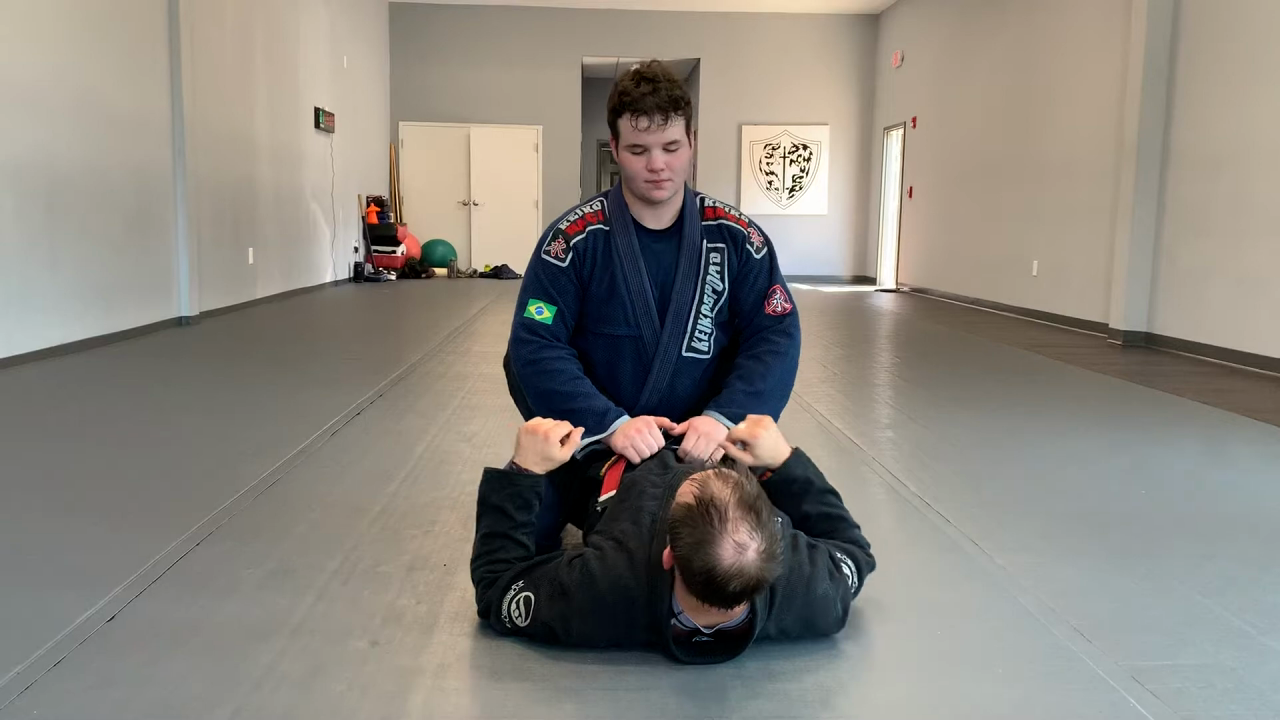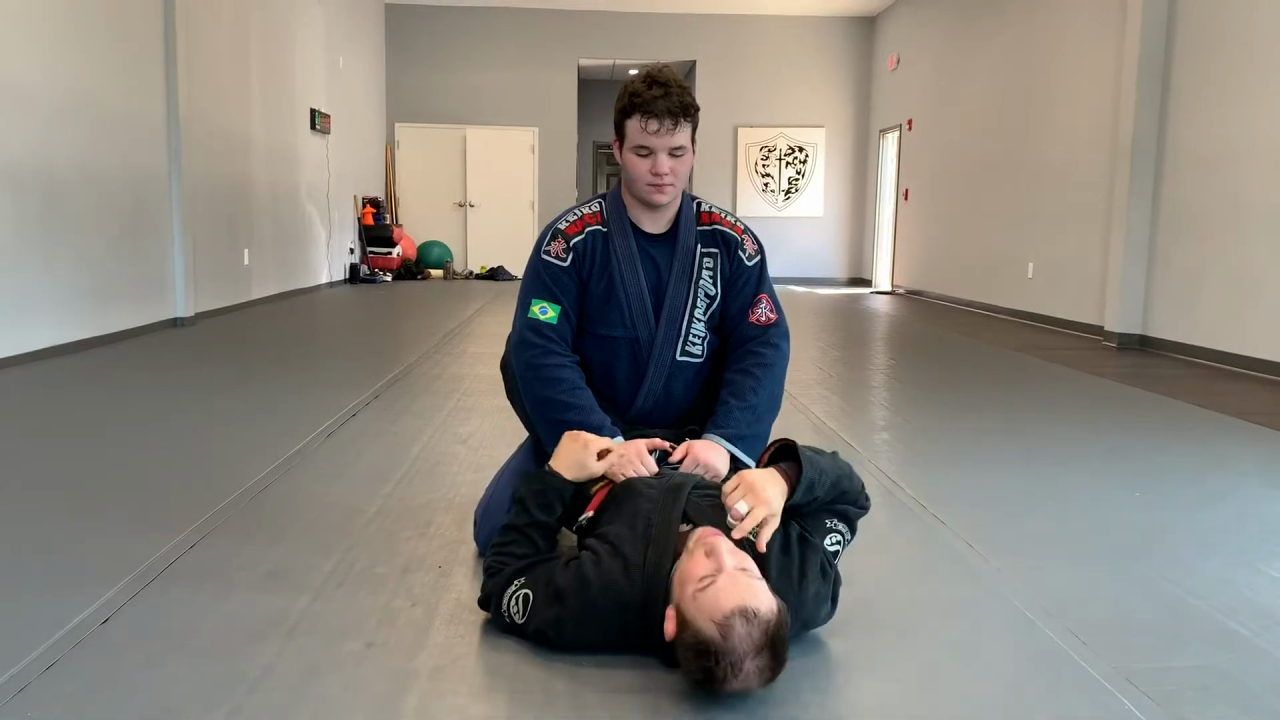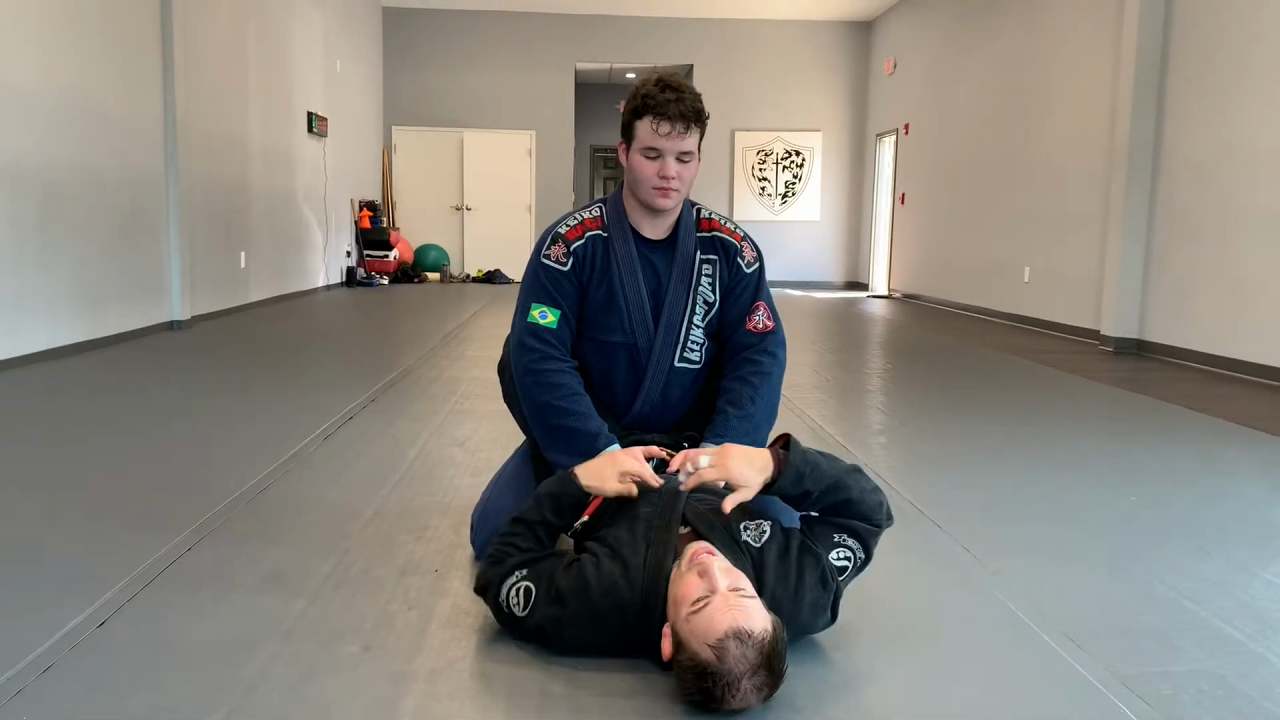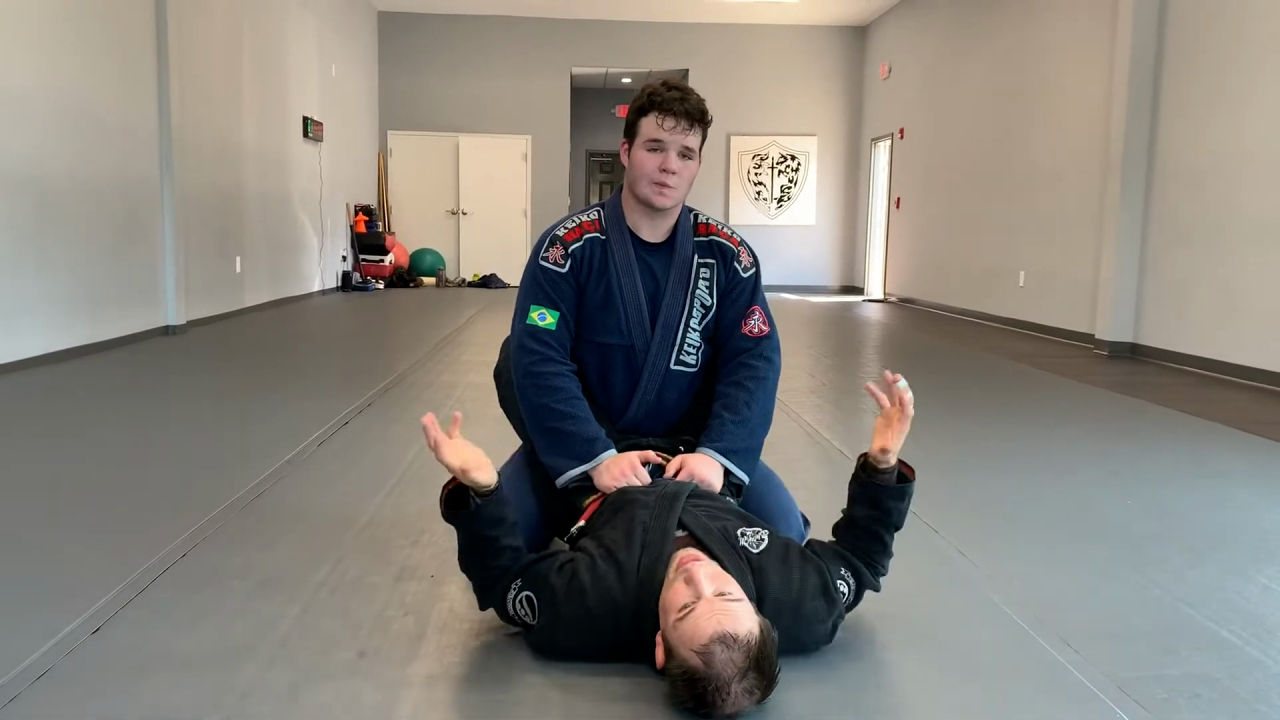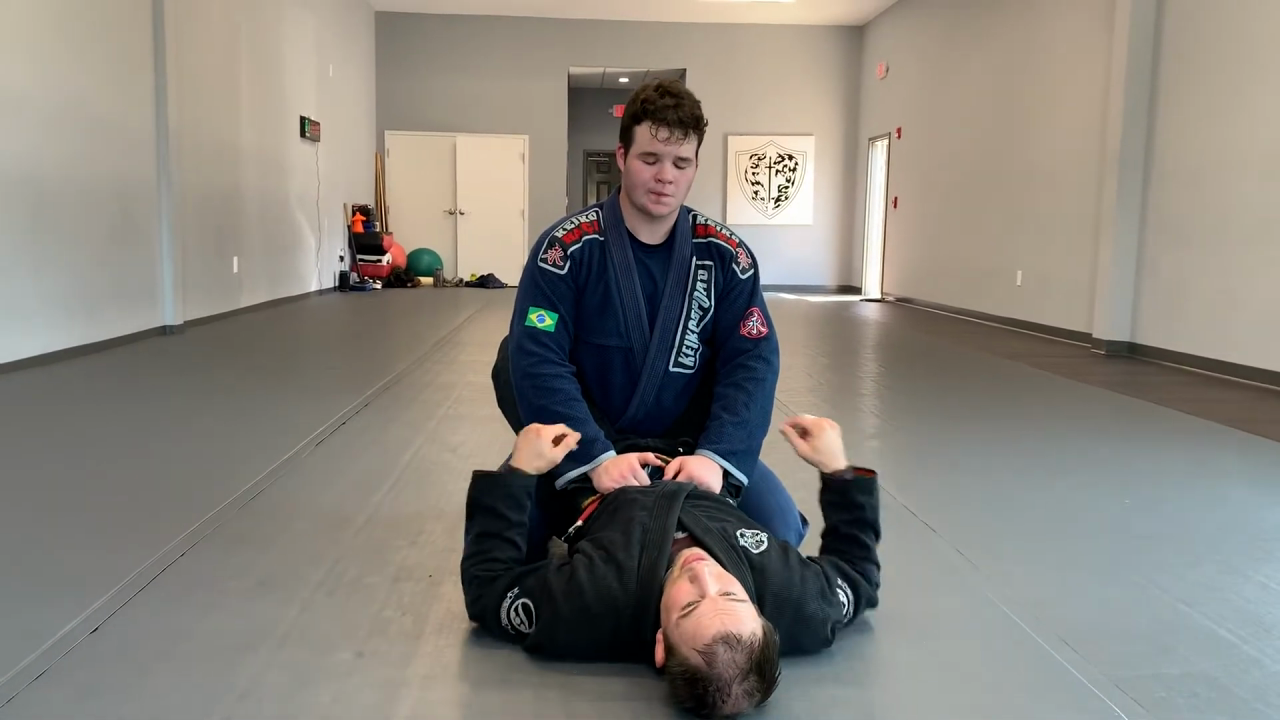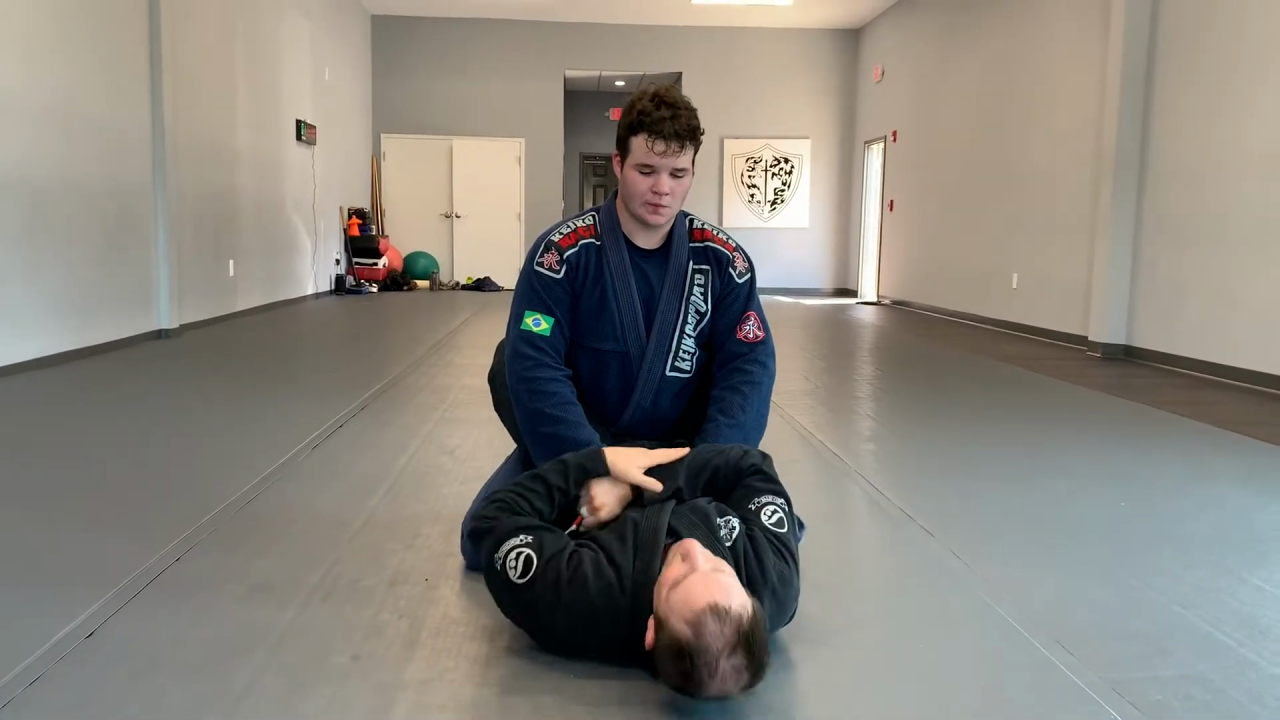
dt=0.7s
person 1, frame 1
left shoulder: (736, 235)
right shoulder: (573, 238)
left elbow: (775, 342)
right elbow: (536, 352)
left wrist: (722, 419)
right wrist: (611, 424)
left hip: (700, 445)
right hip: (592, 439)
person 1, frame 2
left shoulder: (729, 241)
right shoulder: (572, 238)
left elbow: (762, 346)
right elbow: (539, 353)
left wrist: (723, 439)
right wrist: (603, 443)
left hip: (693, 440)
right hip: (585, 436)
right knee: (499, 530)
person 1, frame 3
left shoulder: (731, 247)
right shoulder: (574, 242)
left elbow: (760, 354)
right elbow: (537, 358)
left wrist: (720, 449)
right wrist: (601, 454)
left hip: (692, 439)
right hip: (584, 442)
left knee: (779, 526)
right knee: (495, 531)
person 1, frame 4
left shoulder: (726, 253)
right shoulder: (570, 244)
left elbow: (754, 360)
right elbow: (536, 358)
left wrist: (716, 454)
right wrist: (596, 456)
left hip: (689, 445)
right hip: (584, 446)
left knee: (782, 533)
person 1, frame 5
left shoulder: (723, 254)
right shoulder: (566, 246)
left elbow: (753, 362)
right elbow: (537, 361)
left wrist: (713, 455)
right wrist: (596, 457)
left hip: (687, 443)
right hip: (586, 441)
left knee: (779, 530)
person 1, frame 6
left shoulder: (721, 258)
right shoulder: (563, 252)
left elbow: (748, 365)
right elbow: (533, 366)
left hip: (682, 446)
right hip: (576, 446)
person 2, frame 1
left shoulder: (600, 597)
right shoulder: (814, 601)
left elbow: (496, 589)
right elbow: (852, 550)
left wrist: (525, 470)
right wrist: (785, 462)
person 2, frame 2
left shoulder: (594, 604)
right shoulder: (806, 593)
left elbow: (502, 585)
right elbow: (846, 494)
left wrist: (556, 477)
right wrist: (785, 475)
person 2, frame 3
left shoulder: (595, 610)
right shoulder: (801, 598)
left elbow: (497, 573)
right elbow: (867, 507)
left wrist: (573, 485)
right wrist: (777, 464)
person 2, frame 4
left shoulder: (584, 613)
right shoulder: (798, 606)
left elbow: (502, 573)
right elbow: (859, 554)
left wrist: (479, 487)
right wrist: (882, 466)
person 2, frame 5
left shoulder: (588, 613)
right shoulder: (797, 609)
left elbow: (487, 585)
right elbow: (857, 572)
left wrist: (518, 473)
right wrist: (838, 471)
person 2, frame 6
left shoulder: (580, 606)
right shoulder: (774, 586)
left elbow: (497, 522)
right elbow: (750, 468)
left wrist: (596, 461)
right wrist: (634, 490)
